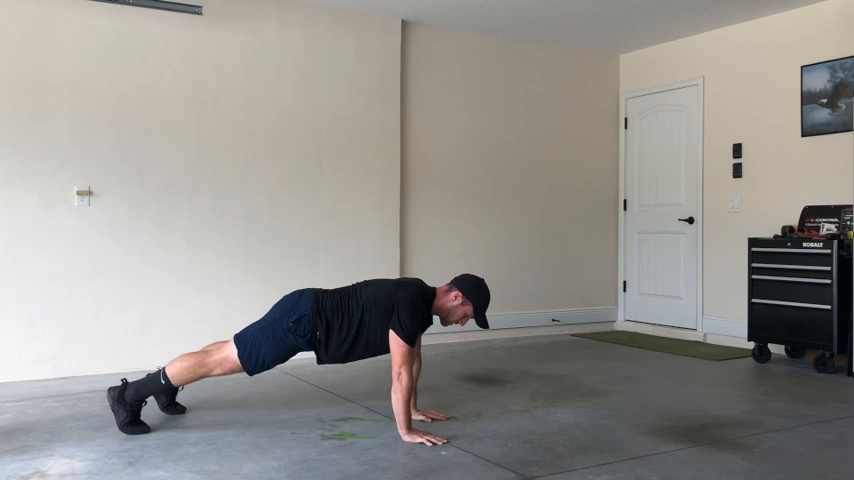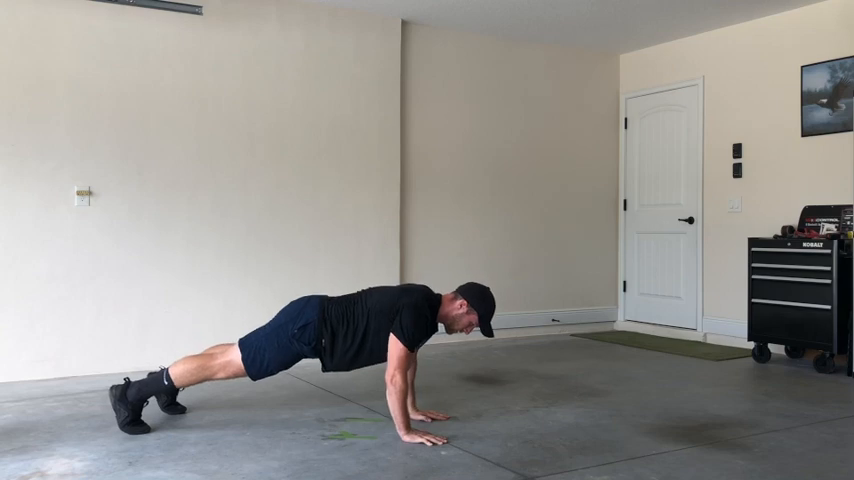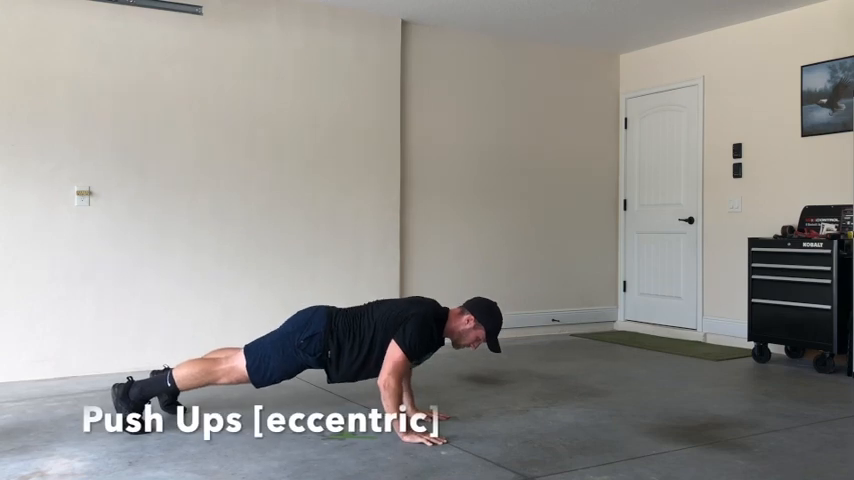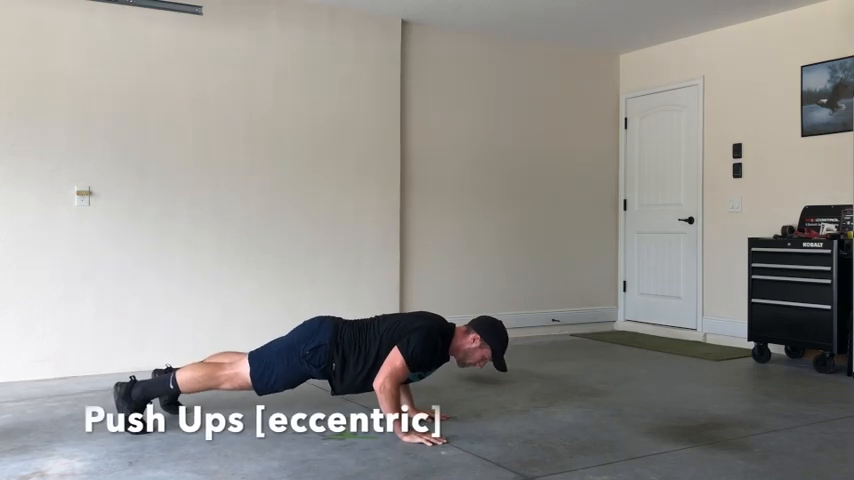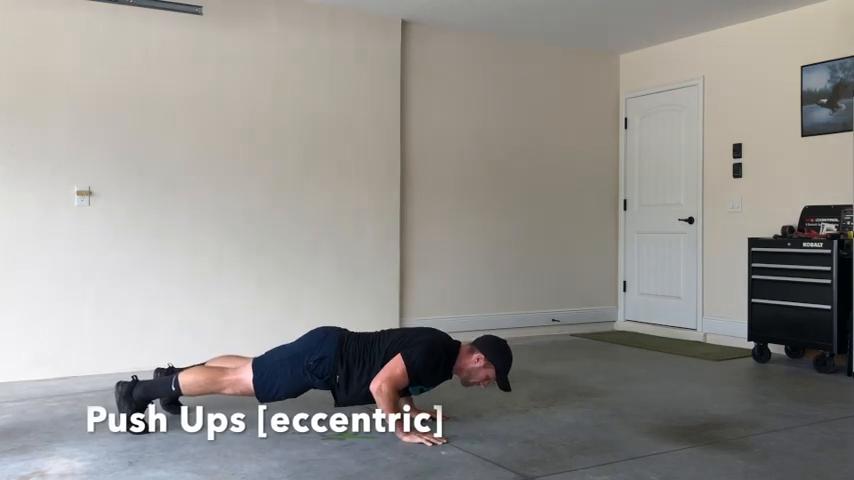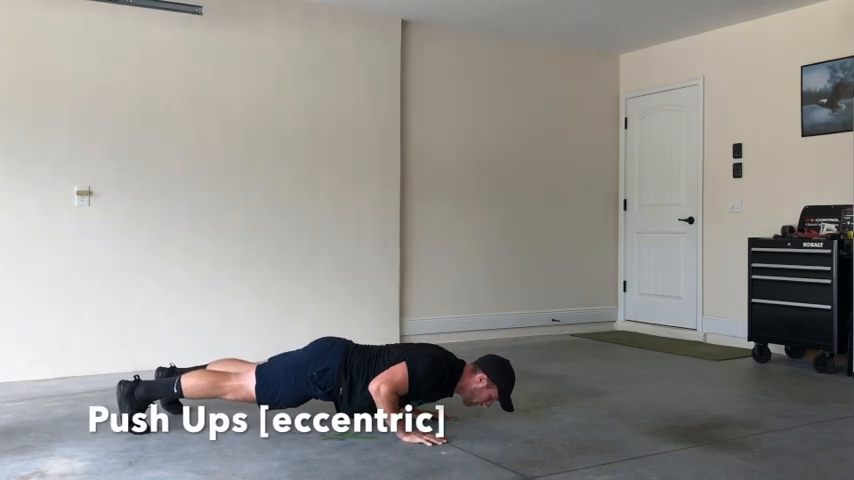
dt=0.5s
person 1, frame 1
left shoulder: (419, 300)
right shoulder: (412, 305)
left elbow: (413, 358)
right elbow: (401, 373)
left wrist: (414, 408)
right wrist: (406, 431)
left hip: (308, 317)
right hip: (303, 320)
left knee: (230, 351)
right knee: (222, 360)
left ankle: (165, 387)
right ankle: (130, 394)
person 1, frame 2
left shoulder: (423, 305)
right shoulder: (417, 312)
left elbow: (408, 360)
right elbow: (395, 375)
left wrist: (413, 408)
right wrist: (405, 431)
left hip: (313, 322)
right hip: (309, 328)
left knee: (235, 354)
right knee: (227, 364)
left ankle: (163, 385)
right ankle: (132, 393)
person 1, frame 3
left shoulder: (429, 318)
right shoulder: (424, 325)
left elbow: (400, 360)
right elbow: (387, 378)
left wrist: (412, 409)
right wrist: (403, 431)
left hip: (320, 333)
right hip: (315, 337)
left knee: (240, 359)
right knee: (228, 370)
left ankle: (165, 381)
right ankle: (135, 391)
person 1, frame 4
left shoulder: (436, 333)
right shoulder: (429, 339)
left elbow: (398, 365)
right elbow: (383, 381)
left wrist: (411, 409)
right wrist: (403, 431)
left hip: (325, 342)
right hip: (320, 348)
left knee: (243, 364)
right knee: (231, 376)
left ankle: (169, 377)
right ankle: (138, 391)
person 1, frame 5
left shoulder: (440, 350)
right shoulder: (434, 354)
right elbow: (380, 386)
left wrist: (412, 408)
right wrist: (404, 431)
left hip: (329, 353)
right hip: (324, 358)
left knee: (246, 367)
right knee: (233, 381)
left ankle: (172, 375)
right ankle: (138, 391)
person 1, frame 6
left shoulder: (443, 366)
right shoulder: (437, 369)
right elbow: (380, 386)
left wrist: (413, 409)
right wrist: (404, 431)
left hip: (332, 360)
right hip: (326, 369)
left knee: (248, 373)
right knee: (234, 386)
left ankle: (171, 375)
right ankle: (140, 391)
